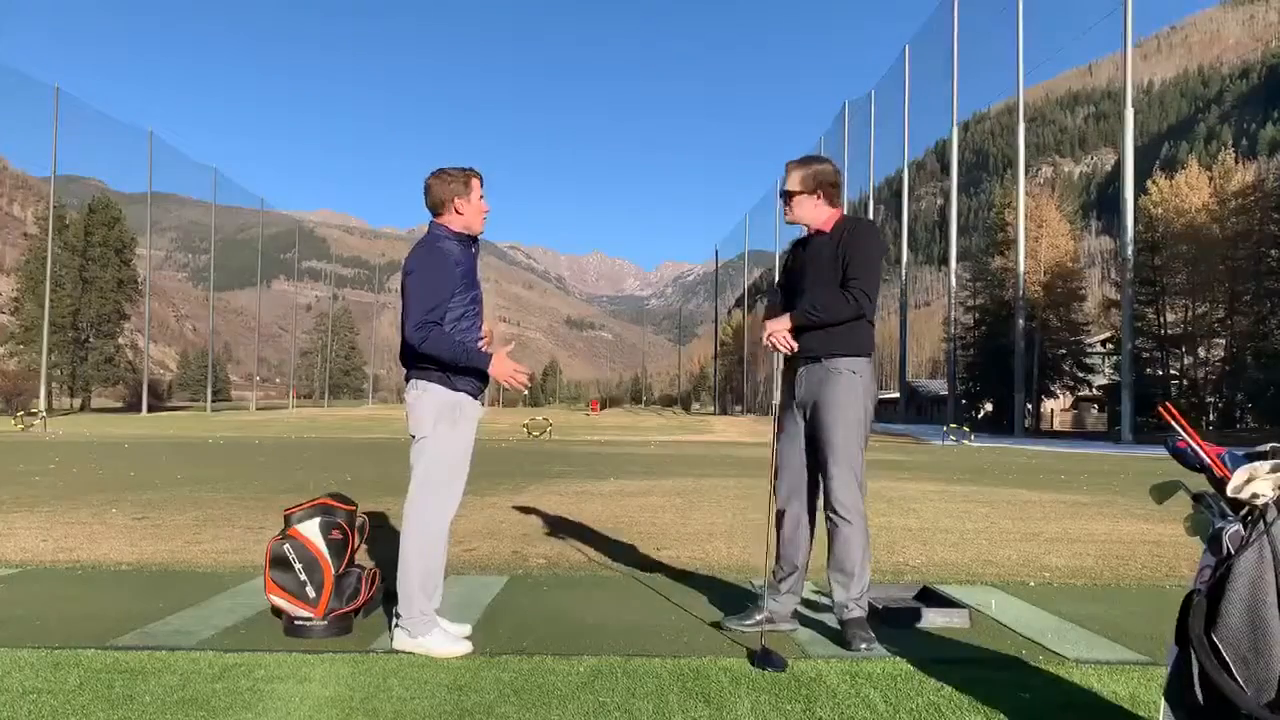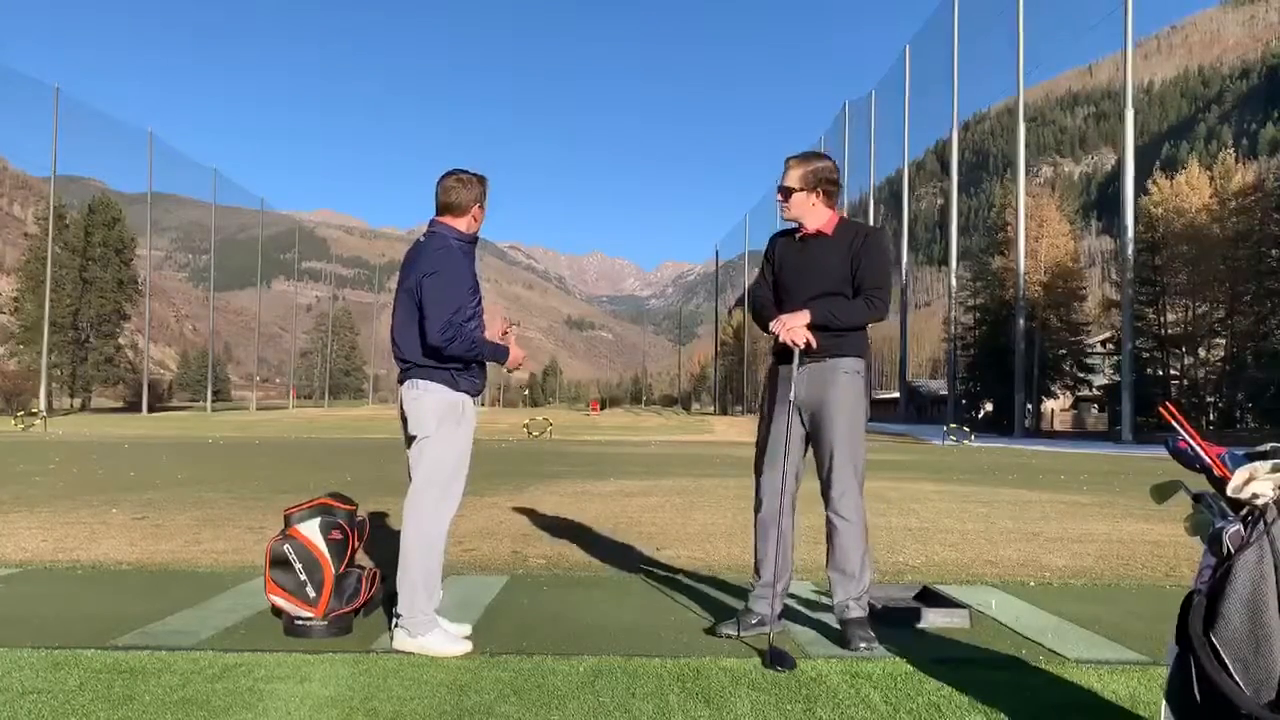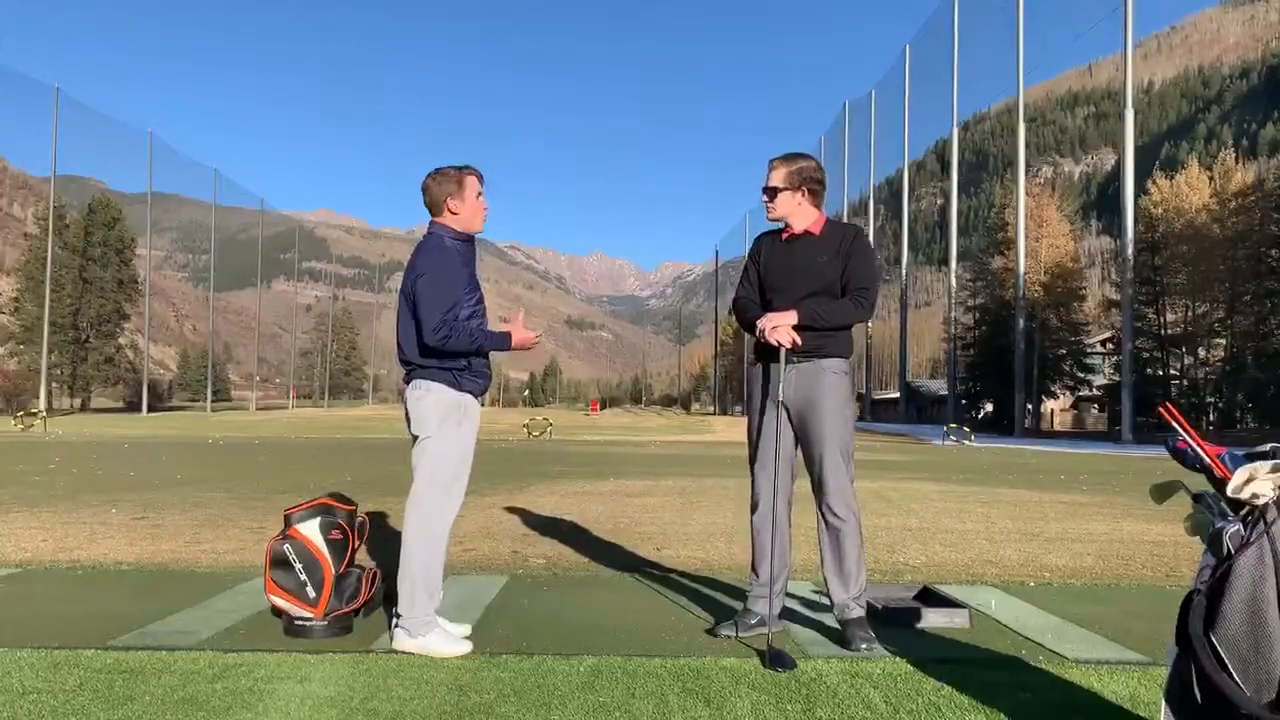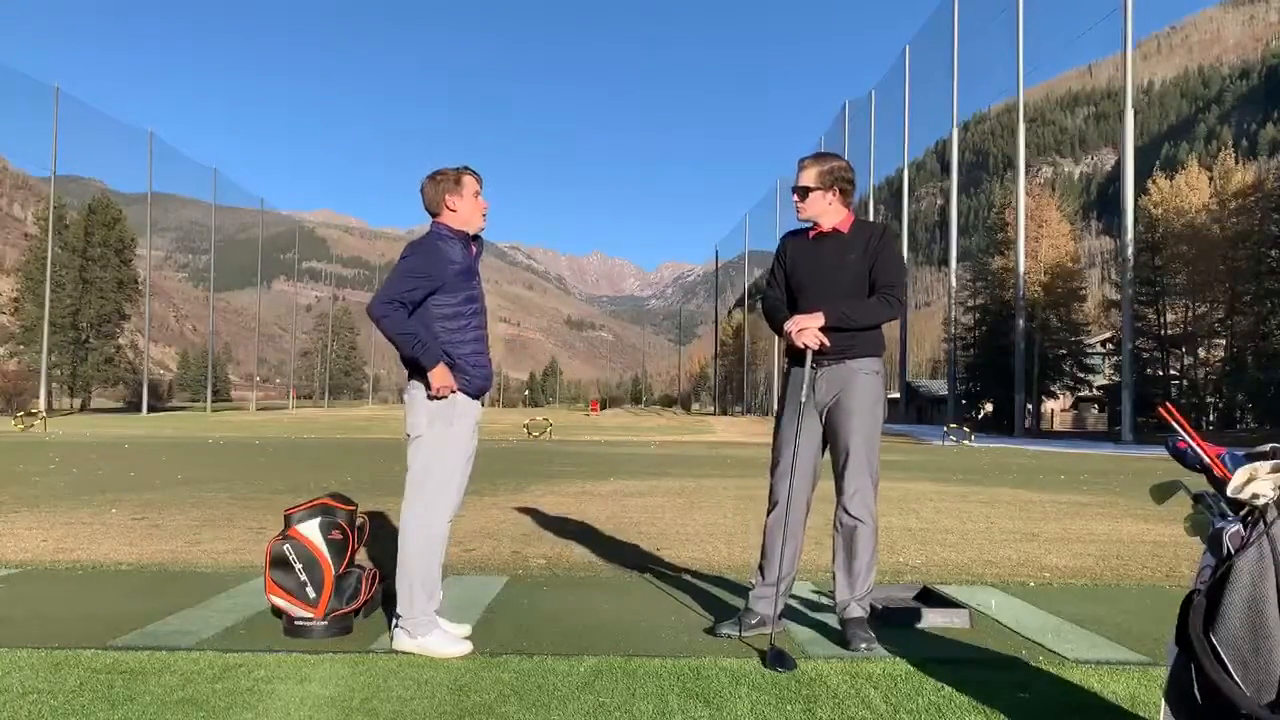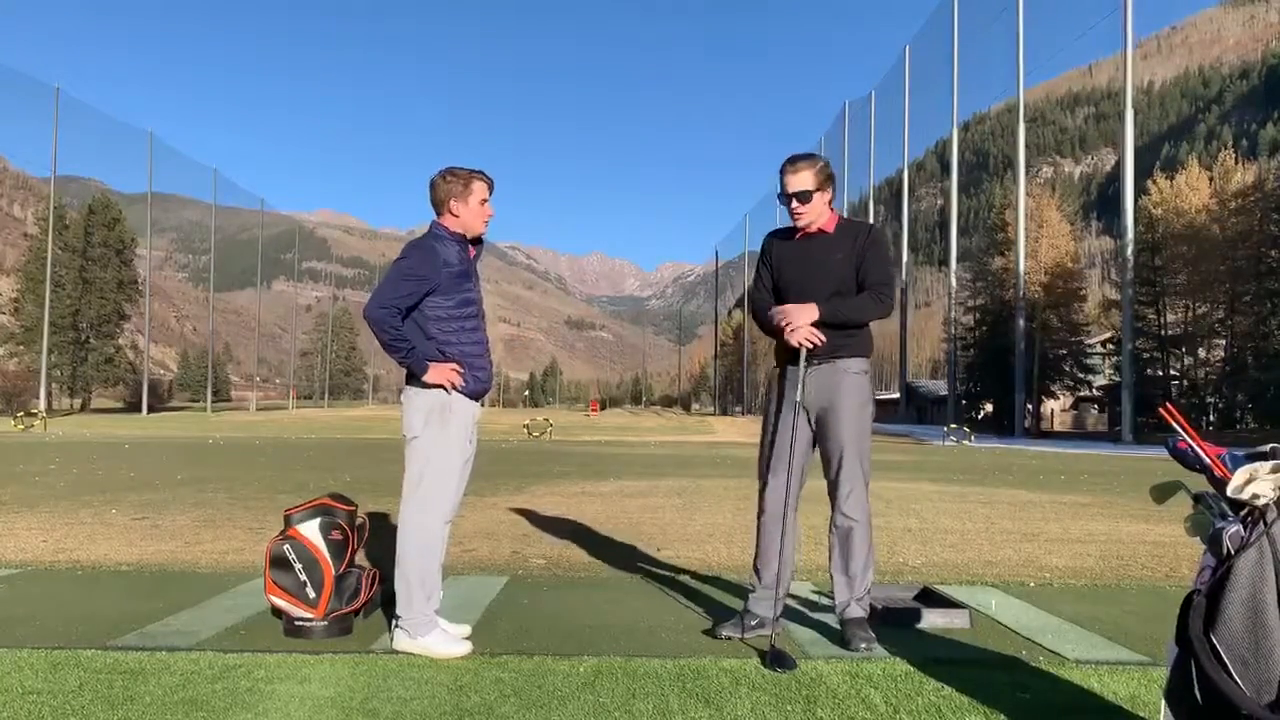
dt=1s
person 1, frame 1
left shoulder: (859, 234)
right shoulder: (798, 250)
left elbow: (859, 298)
right elbow: (778, 303)
left wrist: (791, 319)
right wrist: (775, 325)
left hip: (843, 372)
right hip: (797, 375)
left knee: (842, 494)
right knee: (790, 494)
left ankle: (852, 610)
right ankle: (779, 603)
person 1, frame 2
left shoulder: (863, 239)
right shoulder: (780, 245)
left elbow: (874, 304)
right elbow: (759, 301)
left wrist: (807, 315)
right wrist: (779, 322)
left hip: (837, 372)
right hip: (784, 373)
left knee: (842, 493)
right knee: (771, 491)
left ankle: (852, 610)
right ankle: (764, 604)
person 1, frame 3
left shoulder: (848, 240)
right shoulder: (764, 246)
left elbow: (861, 303)
right elbow: (743, 302)
left wrist: (794, 315)
right wrist: (765, 324)
left hip: (823, 372)
right hip: (768, 372)
left knee: (835, 493)
right knee: (766, 493)
left ankle: (851, 610)
right ankle: (763, 605)
person 1, frame 4
left shoulder: (875, 238)
right shoulder: (791, 245)
left elbow: (890, 302)
right elbow: (771, 301)
left wrist: (821, 317)
right wrist: (790, 325)
left hip: (856, 373)
right hip: (802, 373)
left knee: (855, 496)
right knee: (786, 493)
left ankle: (854, 611)
right ankle: (764, 605)
person 1, frame 5
left shoulder: (863, 237)
right shoulder: (775, 244)
left elbow: (881, 300)
right elbow: (759, 302)
left wrist: (817, 312)
right wrist: (781, 324)
left hip: (843, 372)
right hip: (789, 374)
left knee: (848, 494)
right knee: (775, 493)
left ankle: (854, 611)
right ankle: (764, 606)
person 2, frame 1
left shoulder: (456, 251)
right shoulder: (434, 255)
right elbow: (421, 333)
left wrist: (476, 334)
right wrist: (486, 361)
left hip: (454, 393)
right hip: (442, 394)
left knee: (437, 504)
right knee: (431, 505)
left ankle: (422, 613)
right ankle: (414, 625)
person 2, frame 2
left shoulder: (427, 250)
right shoulder: (446, 256)
right elbow: (445, 336)
left wrist: (482, 335)
right wrist: (501, 353)
left hip: (434, 390)
right hip: (443, 393)
left knee: (432, 503)
right knee: (432, 505)
left ankle: (420, 612)
right ankle: (415, 624)
person 2, frame 3
left shoulder: (449, 252)
right shoulder: (438, 255)
right elbow: (439, 333)
left wrist: (499, 336)
right wrist: (505, 340)
left hip: (451, 393)
right hip: (444, 394)
left knee: (437, 505)
right knee: (432, 505)
left ankle: (420, 614)
right ankle: (414, 626)
person 2, frame 4
left shoulder: (463, 253)
right shoulder: (431, 251)
right elbow: (383, 307)
left wrist: (453, 373)
right wrist: (431, 363)
left hip: (462, 398)
right hip: (441, 399)
left knee: (441, 509)
right knee: (427, 509)
left ankle: (423, 614)
right ankle: (413, 626)
person 2, frame 5
left shoulder: (463, 254)
right shoulder: (427, 253)
right elbow: (378, 311)
right wrist: (422, 366)
left hip: (462, 401)
right hip: (438, 401)
left knee: (441, 511)
right knee: (426, 510)
left ankle: (424, 615)
right ankle: (413, 626)
